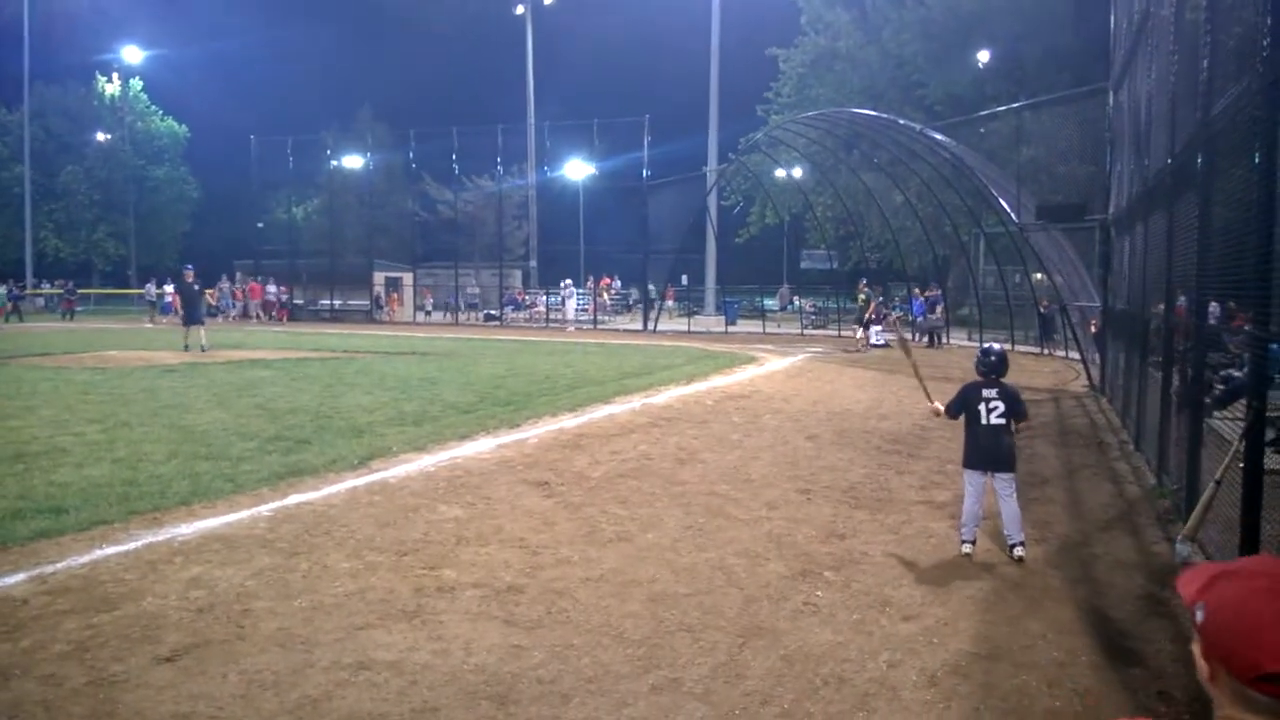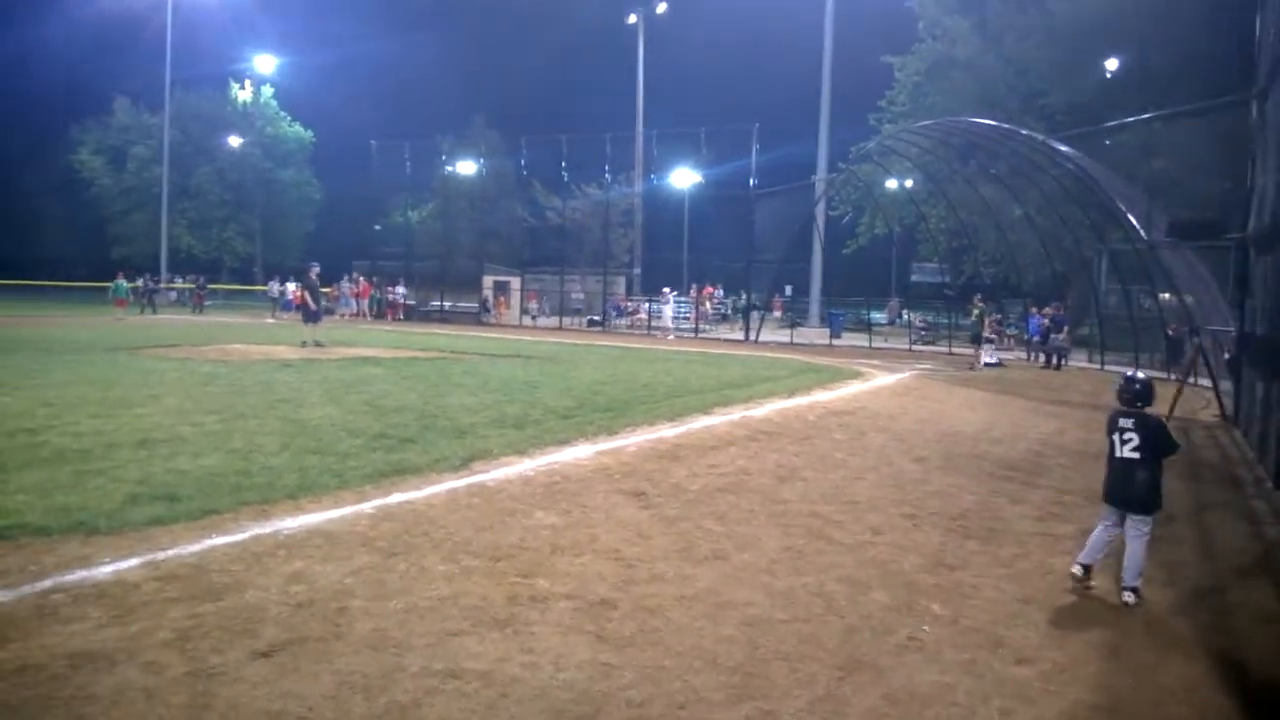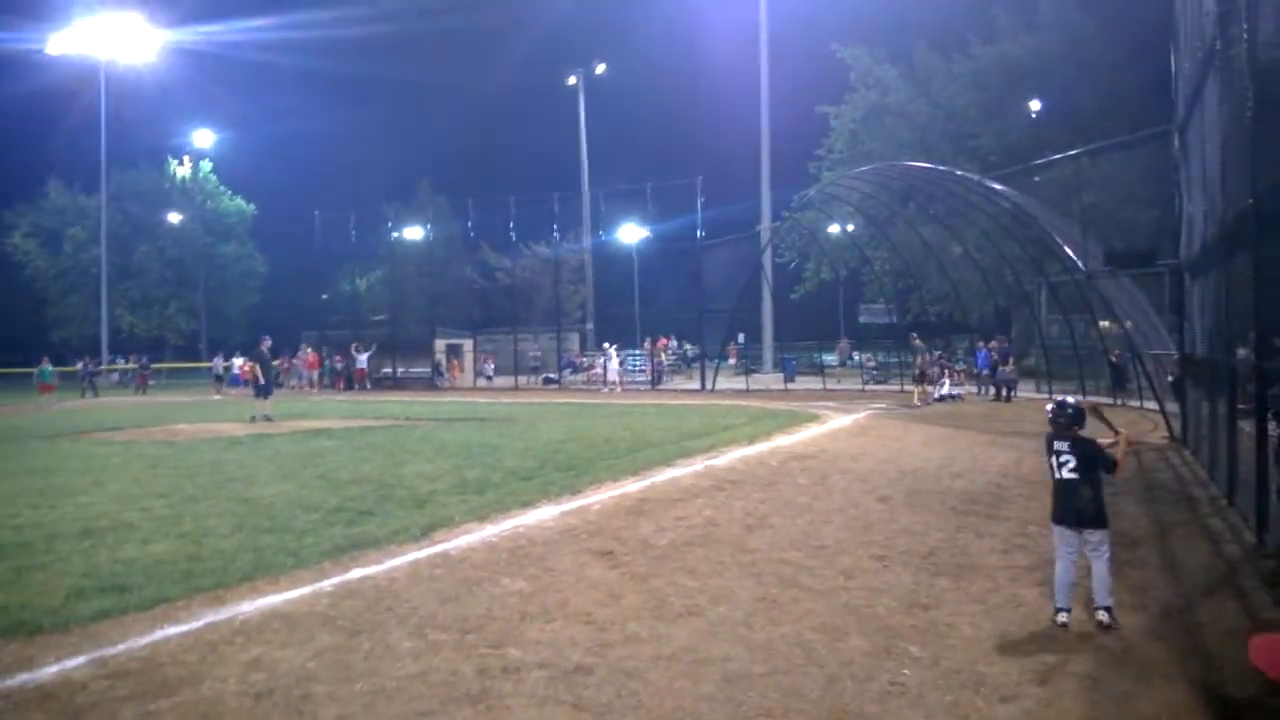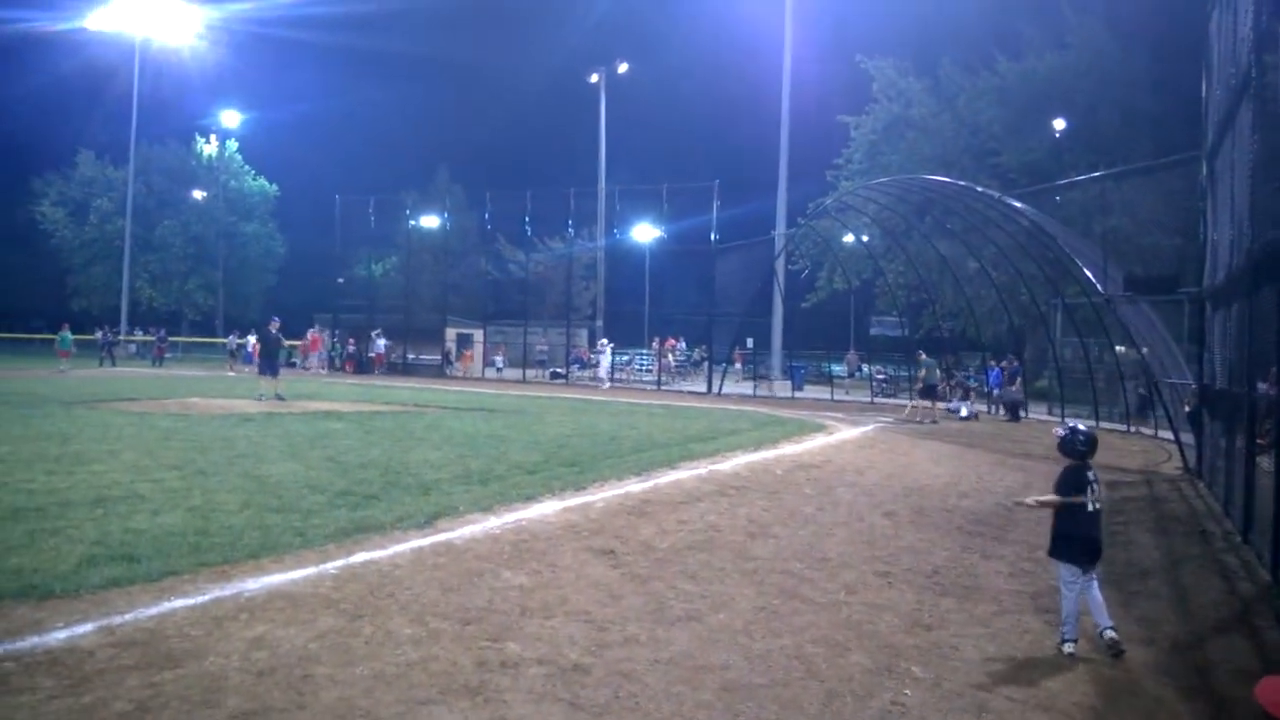
dt=1s
person 1, frame 1
left shoulder: (969, 390)
right shoulder: (1011, 392)
left elbow: (950, 413)
right elbow: (1022, 422)
left wrist: (938, 408)
left hip: (975, 455)
right hip: (1003, 455)
left knee: (972, 498)
right knee: (1008, 498)
left ankle: (968, 541)
right ankle: (1016, 544)
person 1, frame 2
left shoulder: (1114, 418)
right shoulder: (1153, 424)
right elbow: (1170, 450)
right wrist: (1165, 431)
left hip: (1115, 487)
right hip: (1142, 491)
left knee: (1108, 526)
right knee: (1137, 538)
left ankle: (1083, 565)
right ankle: (1129, 588)
person 1, frame 3
left shoulder: (1051, 440)
right shoulder: (1087, 445)
right elbow: (1114, 467)
left wrist: (1109, 442)
right wrist: (1121, 443)
left hip: (1063, 512)
right hip: (1092, 513)
left knee: (1064, 560)
right knee: (1099, 559)
left ankle: (1062, 610)
right ankle: (1103, 610)
person 1, frame 4
left shoulder: (1071, 472)
right shoulder: (1088, 471)
left elbow: (1057, 499)
left wrist: (1037, 501)
right wrist: (1042, 500)
left hip: (1070, 543)
right hip: (1090, 541)
left knee: (1070, 590)
right knee: (1090, 586)
left ankle: (1068, 640)
right ankle: (1108, 631)
